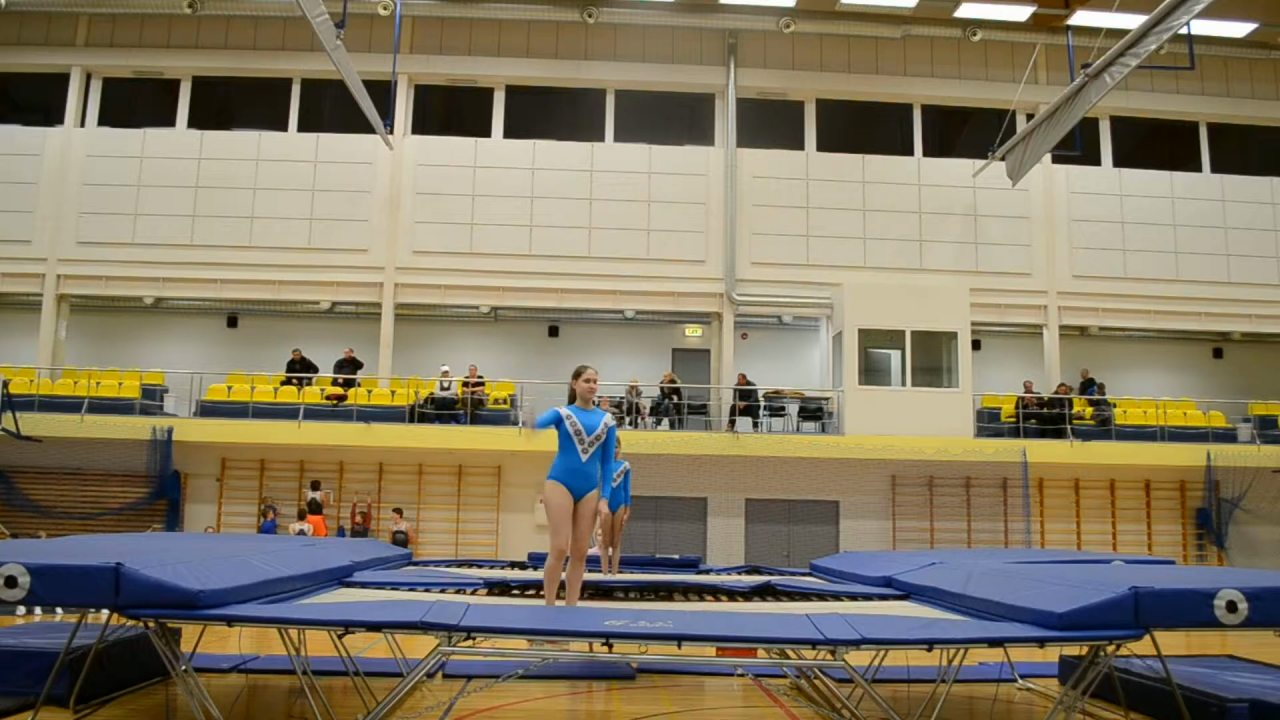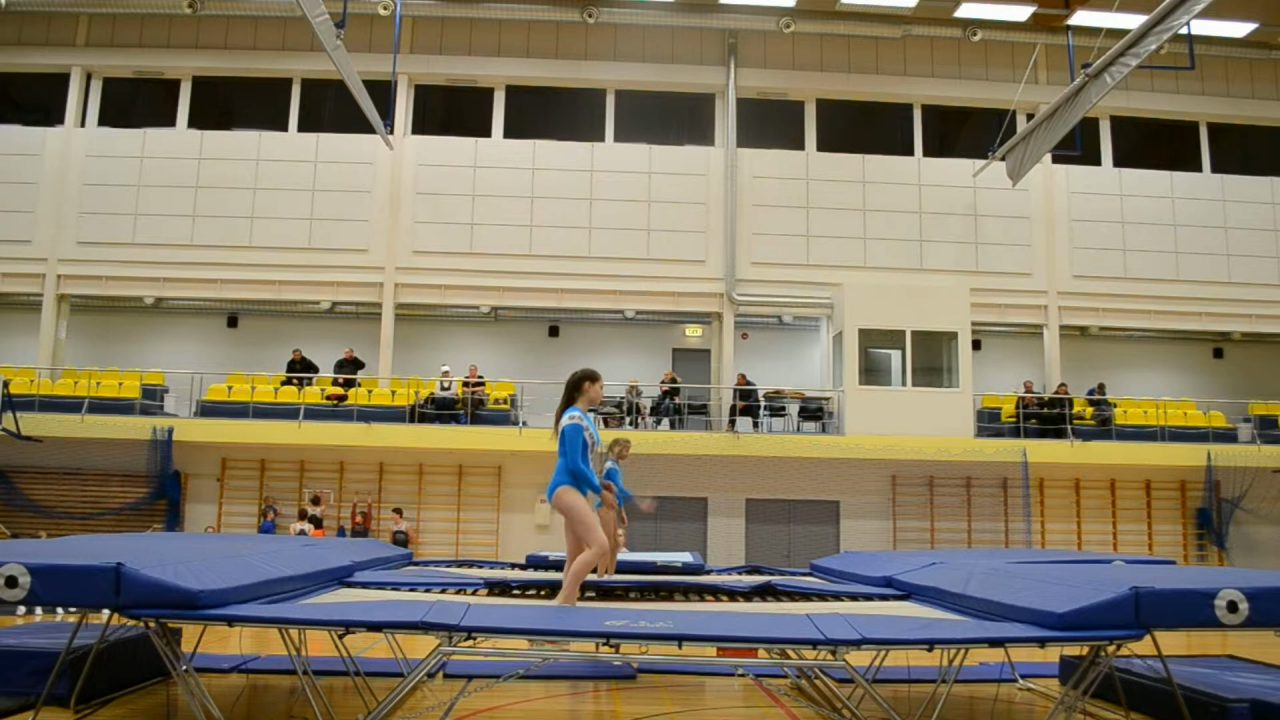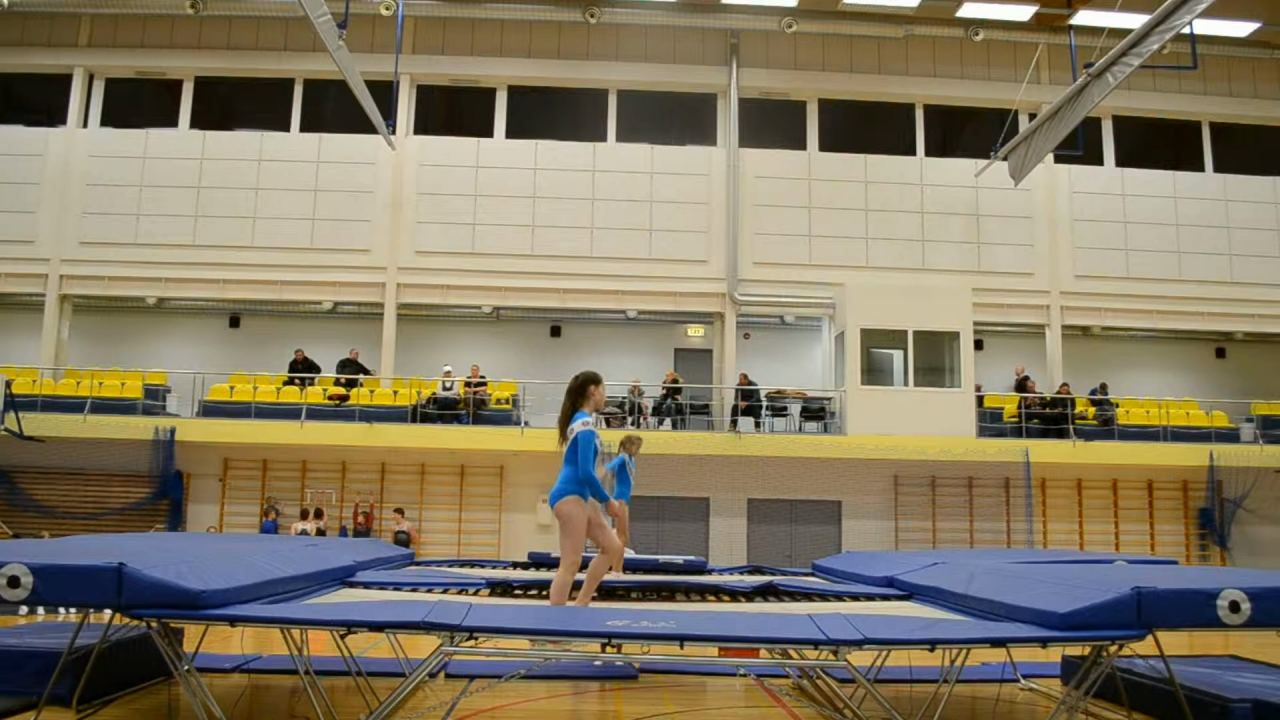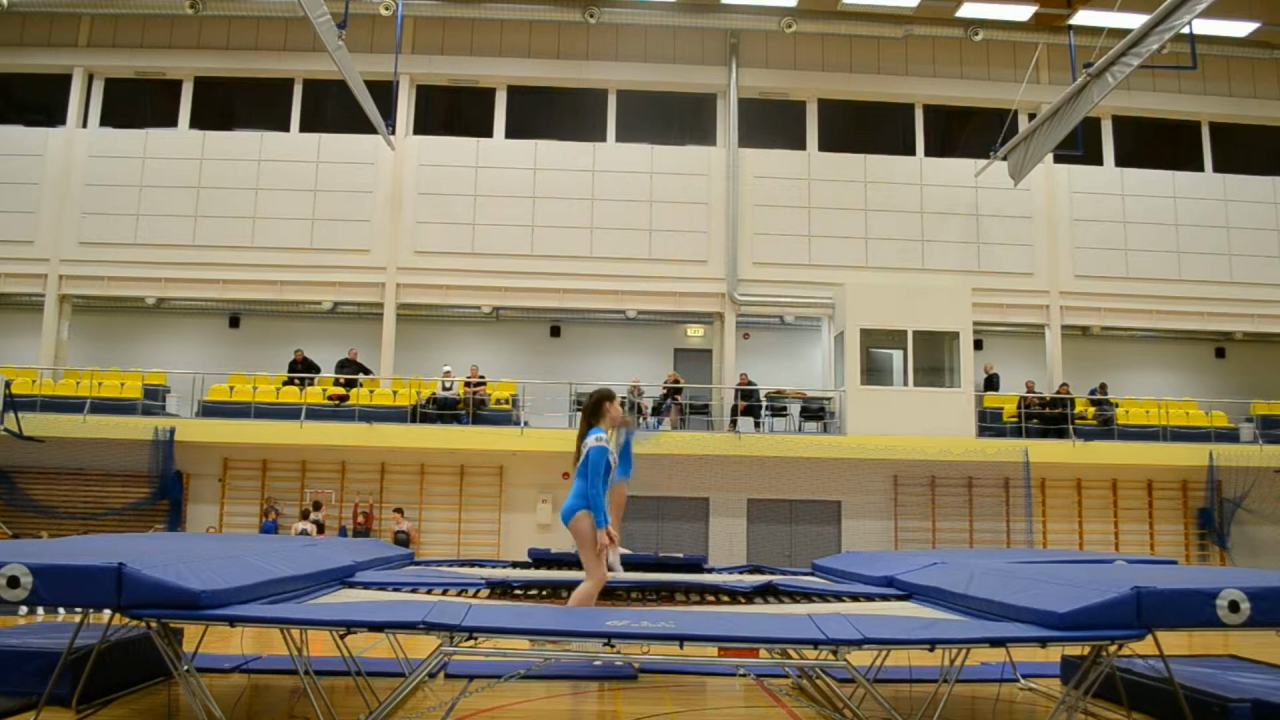
dt=0.7s
person 1, frame 1
left shoulder: (606, 420)
right shoulder: (561, 412)
left elbow: (607, 462)
right elbow: (541, 423)
left wrist: (604, 498)
right wrist: (532, 422)
left hip: (589, 489)
right hip: (560, 483)
left knee: (580, 553)
right knee: (559, 549)
left ankle: (570, 608)
right ankle: (548, 607)
person 1, frame 2
left shoulder: (586, 419)
right shoulder: (573, 418)
right elbow: (574, 465)
left wrist: (599, 484)
right wrist: (600, 491)
left hip: (577, 490)
right hip: (565, 488)
left knee: (575, 560)
right knee: (600, 545)
right ankle: (562, 600)
person 1, frame 3
left shoulder: (579, 420)
right shoulder: (586, 423)
right elbow: (585, 472)
left wrist: (599, 498)
right wrist: (607, 500)
left hip: (576, 496)
right hip: (570, 496)
left knee: (613, 547)
right knee: (570, 564)
left ankle: (581, 603)
person 1, frame 4
left shoulder: (597, 438)
right shoulder: (599, 440)
right elbow: (594, 488)
left wrist: (607, 525)
right wrist: (601, 528)
left hip: (583, 510)
right hip: (582, 510)
left knee: (597, 577)
right knee: (596, 578)
